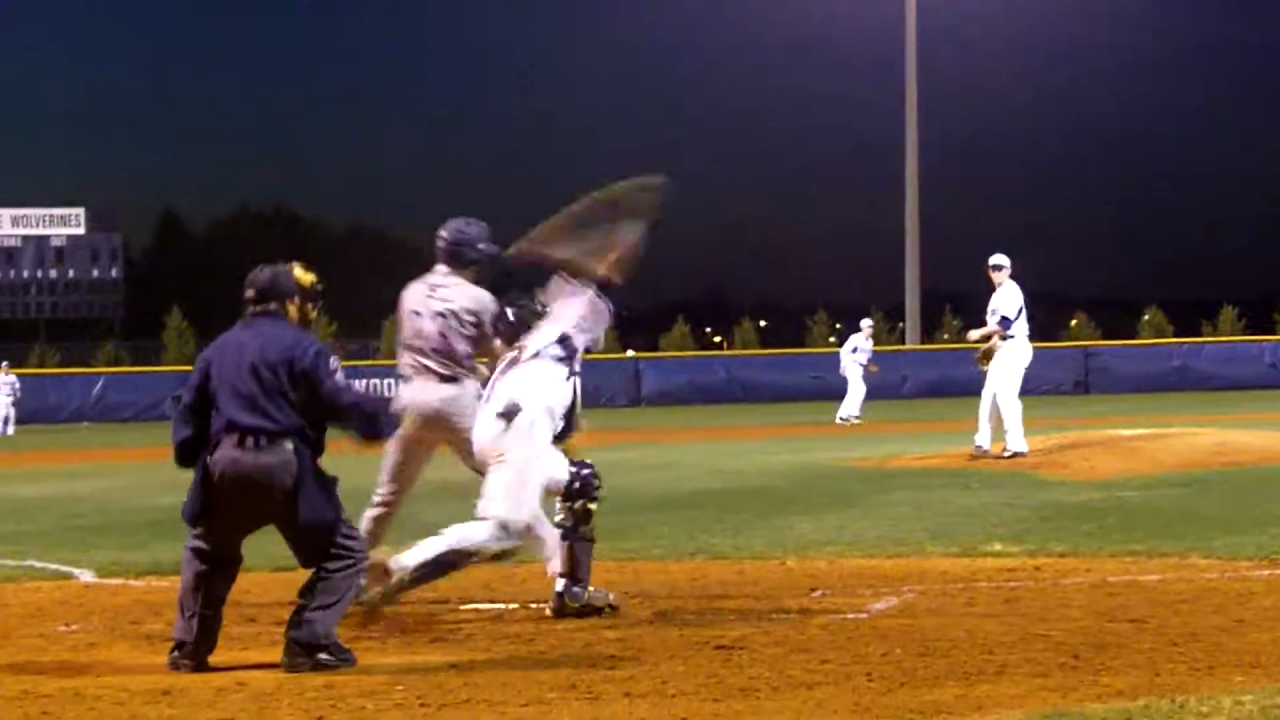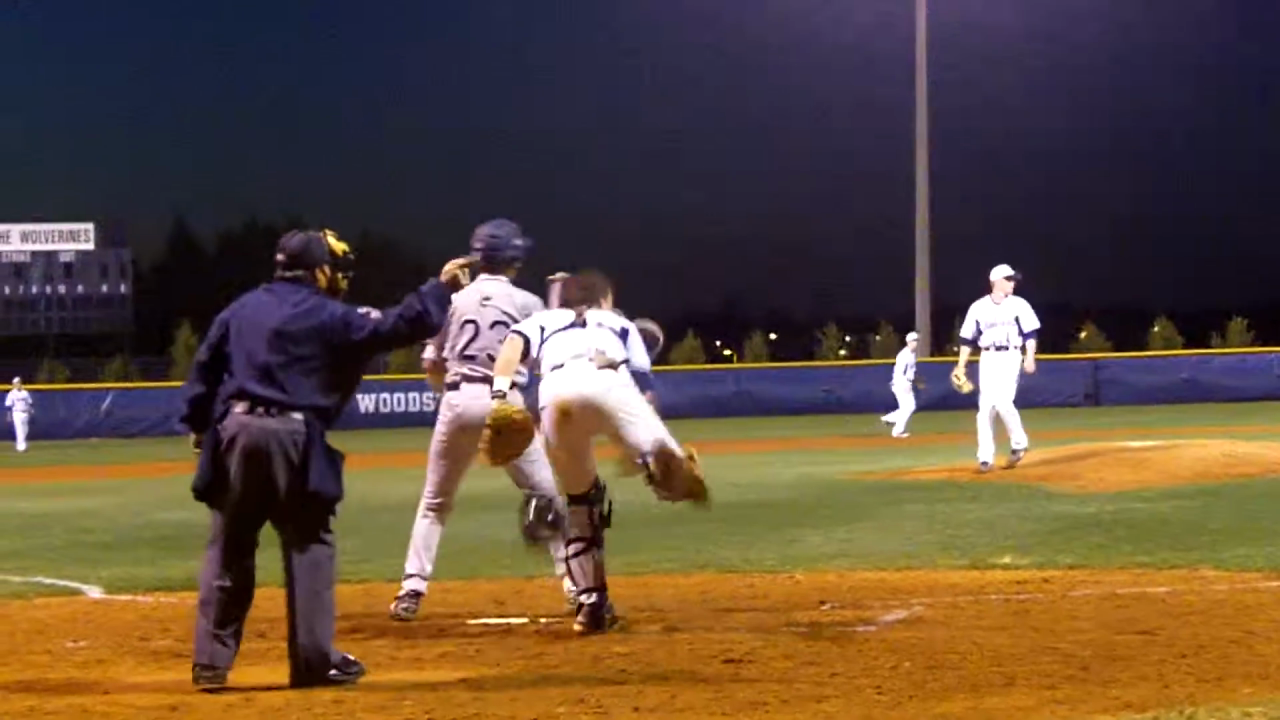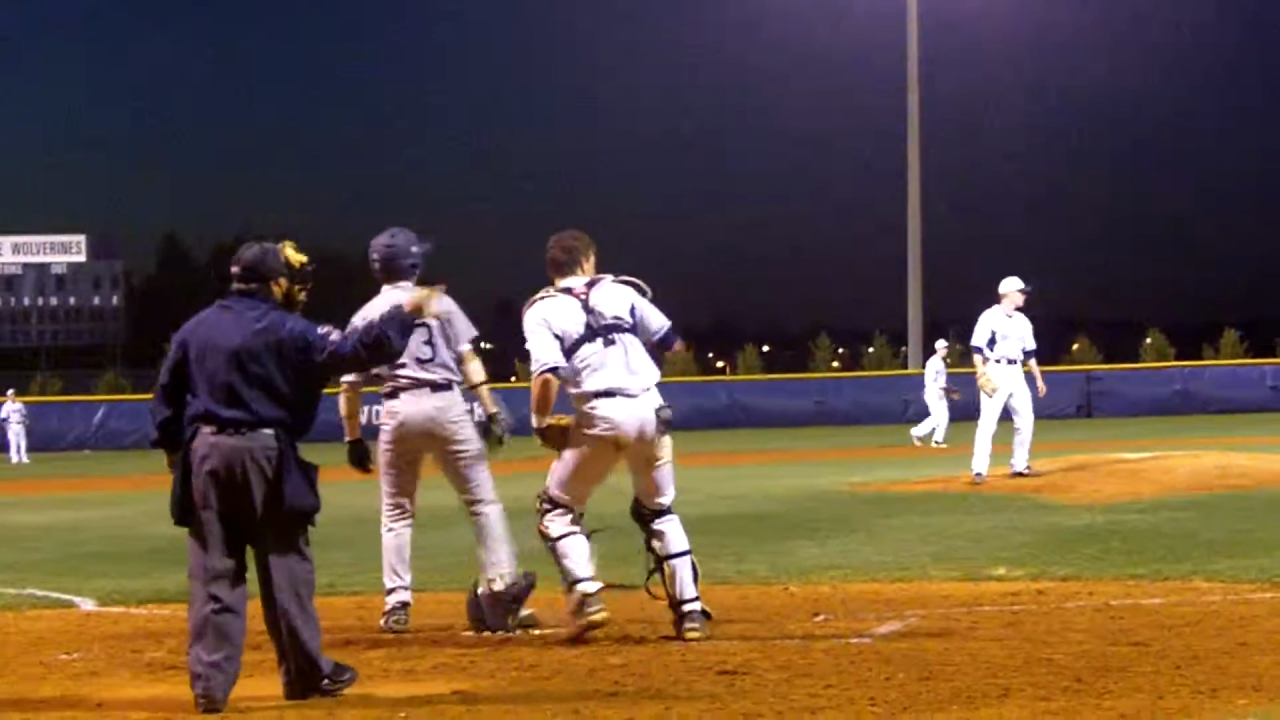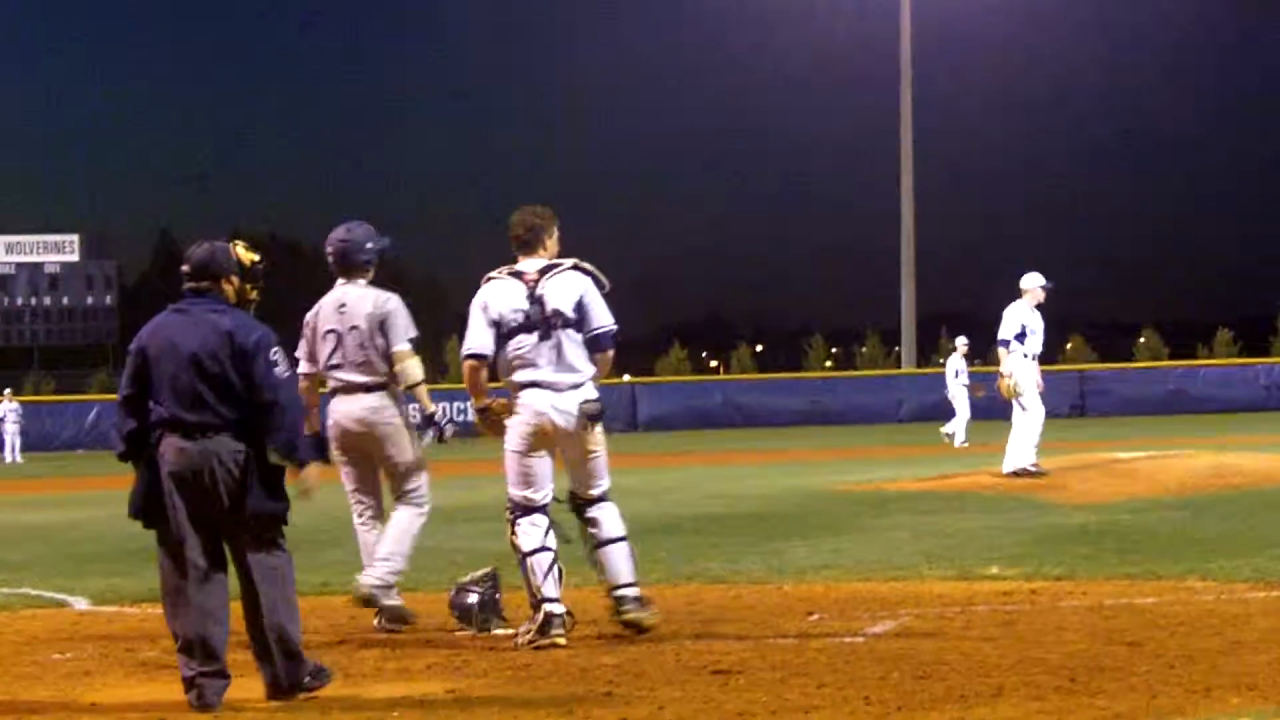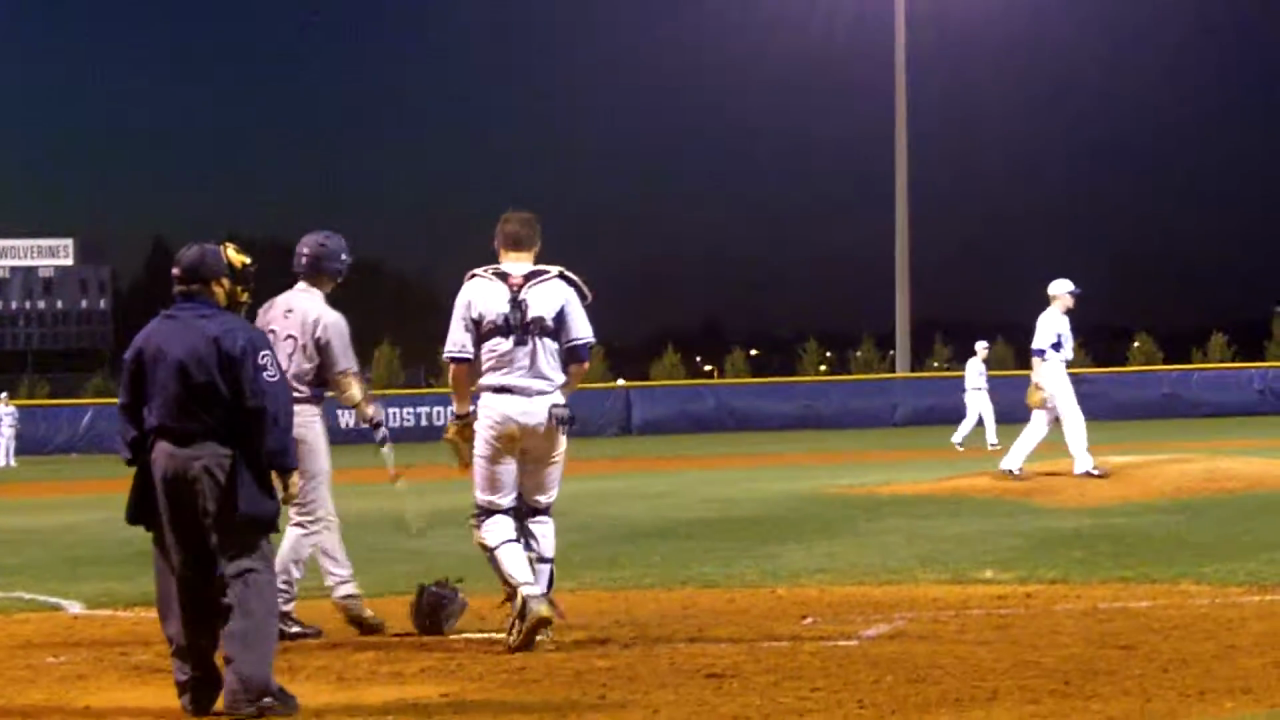
dt=0.4s
person 1, frame 1
left shoulder: (219, 348)
right shoulder: (303, 347)
left elbow: (188, 416)
right elbow: (344, 403)
left wrist: (198, 462)
right wrist: (383, 417)
left hip: (226, 464)
right hip: (285, 465)
left knee: (207, 550)
right knee: (345, 553)
left ankle: (189, 647)
right ankle: (307, 645)
person 1, frame 2
left shoulder: (240, 309)
right shoulder: (330, 317)
left elbow: (204, 369)
right elbow: (396, 324)
left wrist: (198, 422)
right wrist: (441, 286)
left hip: (235, 430)
right hip: (293, 437)
left knee: (227, 552)
right knee: (307, 547)
left ankle: (212, 658)
right ankle: (314, 661)
person 1, frame 3
left shoulder: (194, 328)
right shoulder: (288, 331)
left elbow: (167, 393)
right elbow: (351, 352)
left wrist: (173, 443)
right wrist: (404, 315)
left hip: (204, 453)
right hip: (264, 453)
left knee: (213, 571)
right knee: (285, 565)
left ankle: (211, 680)
right ankle: (306, 673)
person 1, frame 4
left shoulder: (151, 333)
right shoulder: (248, 333)
left elbow: (131, 404)
right elbow: (278, 404)
left wrist: (139, 457)
right wrist: (298, 460)
left hip: (171, 459)
right hip: (232, 456)
left knee: (189, 572)
right knee: (264, 564)
left ankle: (204, 681)
right ankle: (288, 671)
person 1, frame 5
left shoulder: (148, 336)
right shoulder: (240, 335)
left elbow: (130, 408)
right elbow: (268, 407)
left wrist: (144, 459)
right wrist: (284, 465)
left hip: (166, 463)
right hip: (226, 464)
left knee: (183, 579)
right knee: (244, 575)
person 2, frame 1
right shoulder: (564, 326)
right hip: (519, 432)
left knee: (581, 481)
right knee: (499, 533)
left ankle: (572, 592)
right ankle: (396, 572)
person 2, frame 2
left shoulder: (544, 320)
right shoulder: (622, 325)
left elbow: (514, 344)
right elbow: (643, 385)
left wrist: (502, 392)
left hip: (555, 390)
right hip: (604, 381)
left knee: (581, 501)
right knee: (663, 460)
left ankle: (591, 604)
right ankle: (674, 460)
person 2, frame 3
left shoulder: (542, 310)
right shoulder: (622, 291)
left elbow: (545, 377)
right elbow: (670, 344)
left wrist: (542, 423)
left hip: (598, 417)
right hip: (648, 410)
left knee: (557, 508)
right knee: (659, 512)
left ankle: (586, 595)
right ankle: (690, 611)
person 2, frame 4
left shoulder: (491, 292)
right shoulder: (577, 280)
left elbow: (475, 362)
right elbow: (606, 349)
left wrist: (482, 404)
left hip: (527, 407)
right hip: (580, 404)
left knee: (528, 513)
right knee: (596, 502)
left ankle: (549, 616)
right ankle: (625, 596)
person 2, frame 5
left shoulder: (475, 289)
right shoulder: (561, 287)
left elbow: (459, 363)
right elbow: (580, 360)
left wrist: (460, 412)
left hip: (497, 408)
right hip: (548, 409)
left knee: (493, 512)
right knee: (537, 511)
left ankle: (525, 596)
right ankle: (535, 614)
person 3, frame 1
left shoulder: (411, 292)
right shoulder: (479, 299)
right elbow: (492, 353)
left hip: (411, 395)
right hip: (456, 397)
left knee: (388, 494)
person 3, frame 2
left shoulder: (451, 300)
right shoulder: (527, 303)
left elbow: (433, 363)
left hip: (457, 401)
left knee: (435, 503)
right knee: (546, 496)
left ankle: (411, 589)
right ankle: (574, 587)
person 3, frame 3
left shoulder: (364, 317)
right shoulder: (440, 304)
left elbow: (350, 384)
right elbow: (468, 360)
left wrist: (353, 438)
right wrist: (489, 408)
left hip: (396, 411)
right hip: (445, 405)
left knee: (397, 512)
right knee: (483, 502)
left ankle: (397, 603)
right ankle: (502, 590)
person 3, frame 4
left shoulder: (318, 311)
right shoulder: (384, 302)
left elbow: (307, 376)
right elbow: (404, 360)
left wrist: (313, 429)
right wrist: (427, 407)
left hip: (338, 410)
right hip: (378, 405)
left knee: (366, 510)
right knee: (413, 498)
left ankle: (387, 603)
right ankle: (377, 581)
person 3, frame 5
left shoulder: (271, 307)
right shoulder: (328, 319)
right elbow: (344, 383)
right wrist: (369, 415)
right hip: (301, 417)
left knee: (318, 512)
right knee: (308, 518)
left ankle: (346, 595)
right ankle: (278, 611)
person 4, frame 1
left shoulder: (1011, 291)
right shoulder: (997, 294)
left elbow: (1004, 324)
left wrist: (979, 333)
right wrist: (986, 339)
left hip: (1016, 347)
right hip: (1002, 349)
left knee: (1006, 396)
right knee: (988, 394)
left ankle: (1017, 446)
right ankle: (983, 443)
person 4, frame 2
left shoulder: (1019, 304)
right shoulder: (978, 307)
left elbow: (1030, 333)
right elbow: (966, 338)
left wrist: (1029, 357)
right wrist: (961, 364)
left hip: (1010, 357)
right hip: (988, 359)
left knee: (1002, 403)
right knee: (985, 409)
left ankle: (1018, 444)
right ankle: (985, 458)
person 4, frame 3
left shoulder: (1023, 321)
right shoulder: (990, 317)
left elbow: (1030, 353)
right elbow: (977, 347)
left wrist: (1038, 378)
right wrist: (981, 371)
left hip: (1016, 373)
right hip: (996, 374)
left knee: (1025, 420)
right knee: (987, 422)
left ankle: (1019, 465)
right ankle: (979, 469)
person 4, frame 4
left shoulder: (1036, 315)
right shoulder: (1015, 310)
right elbow: (1003, 341)
left wrist: (1037, 374)
right wrist: (1005, 365)
left hip: (1028, 368)
right hip: (1016, 366)
left knee: (1022, 416)
right knee: (1035, 411)
left ankle: (1012, 465)
right ankle: (1024, 460)
person 4, frame 5
left shoulder: (1061, 319)
right shoulder: (1049, 318)
right elbow: (1038, 350)
left wrist: (1060, 377)
right wrist: (1037, 376)
left hip: (1056, 373)
right hip: (1050, 374)
left knee: (1041, 422)
right knee: (1073, 417)
left ankle: (1011, 462)
right ankle: (1083, 465)
